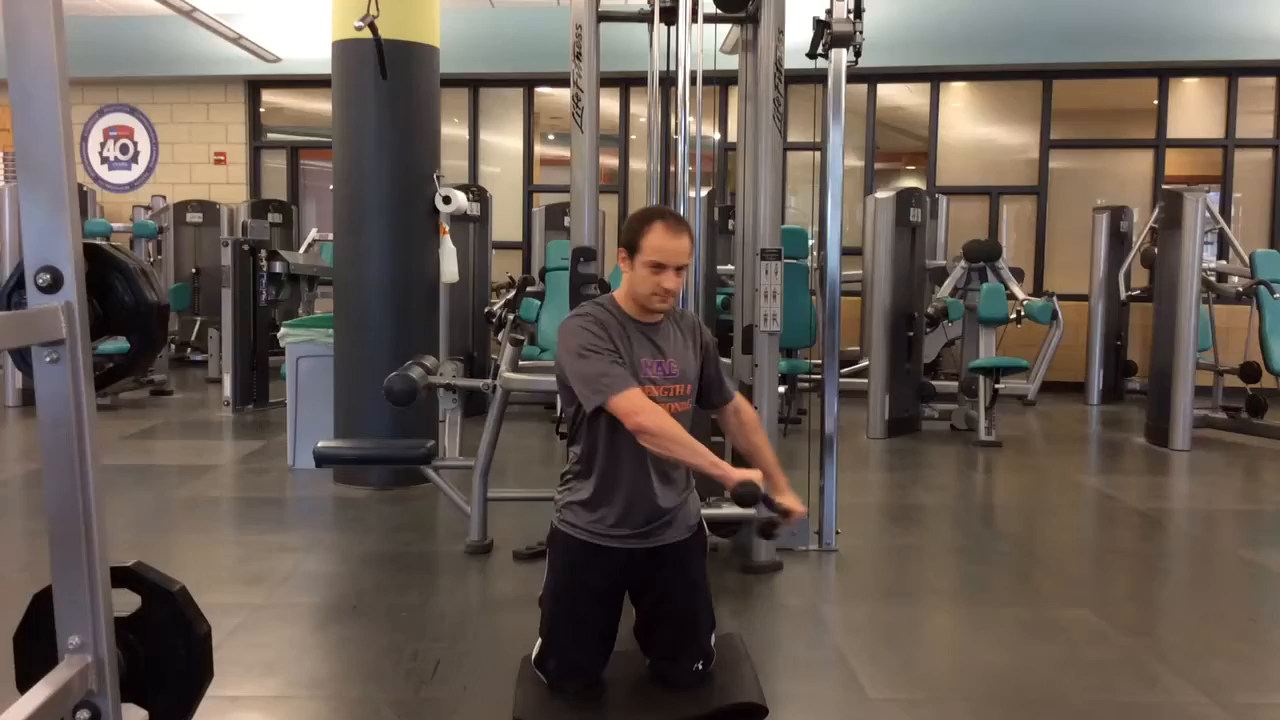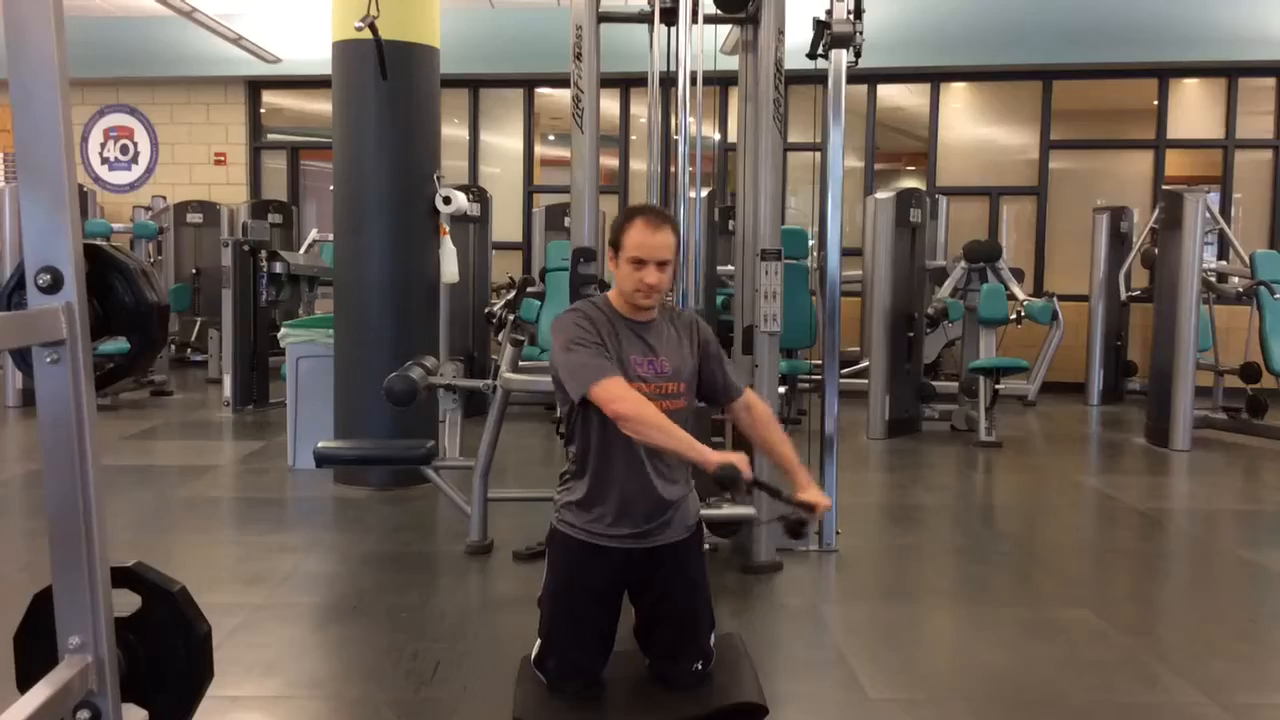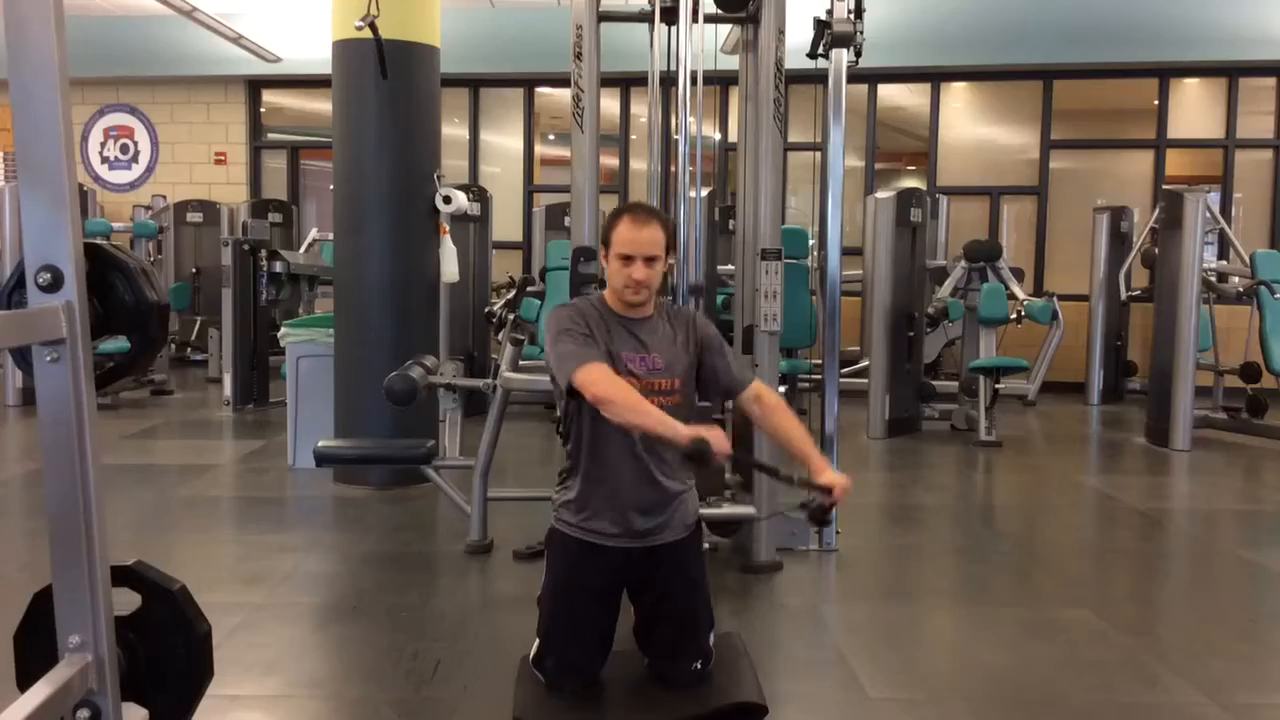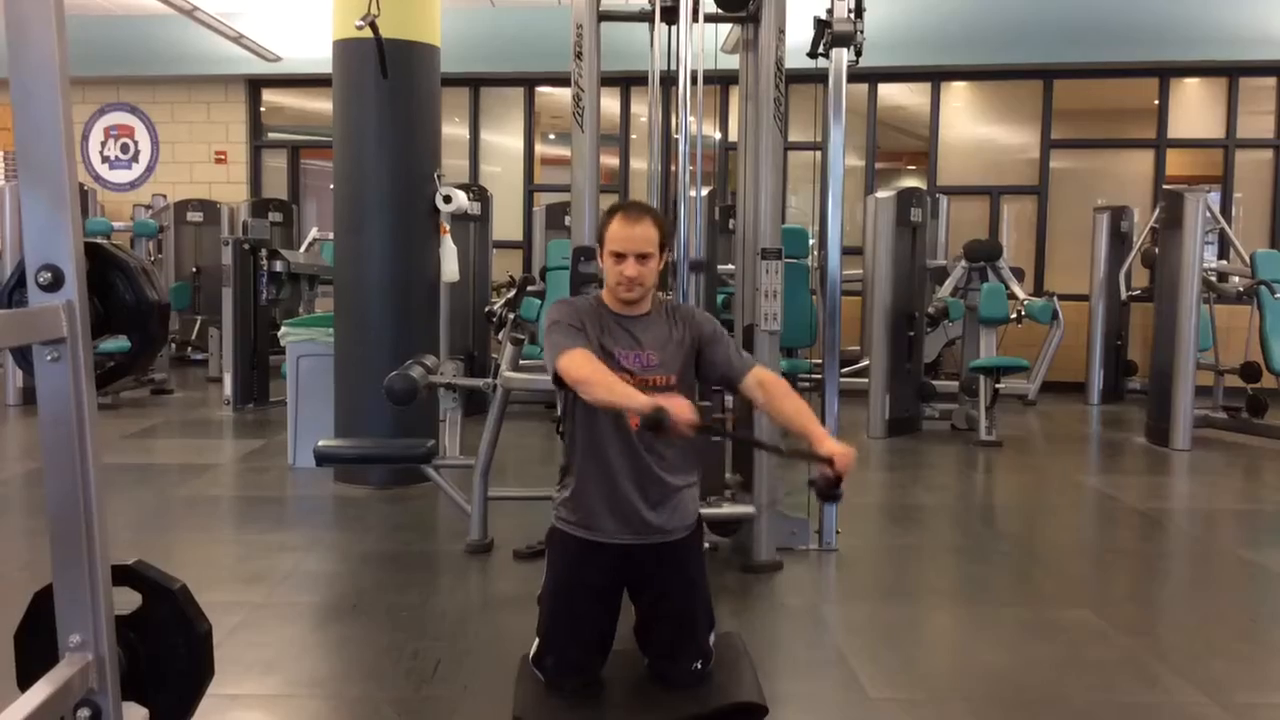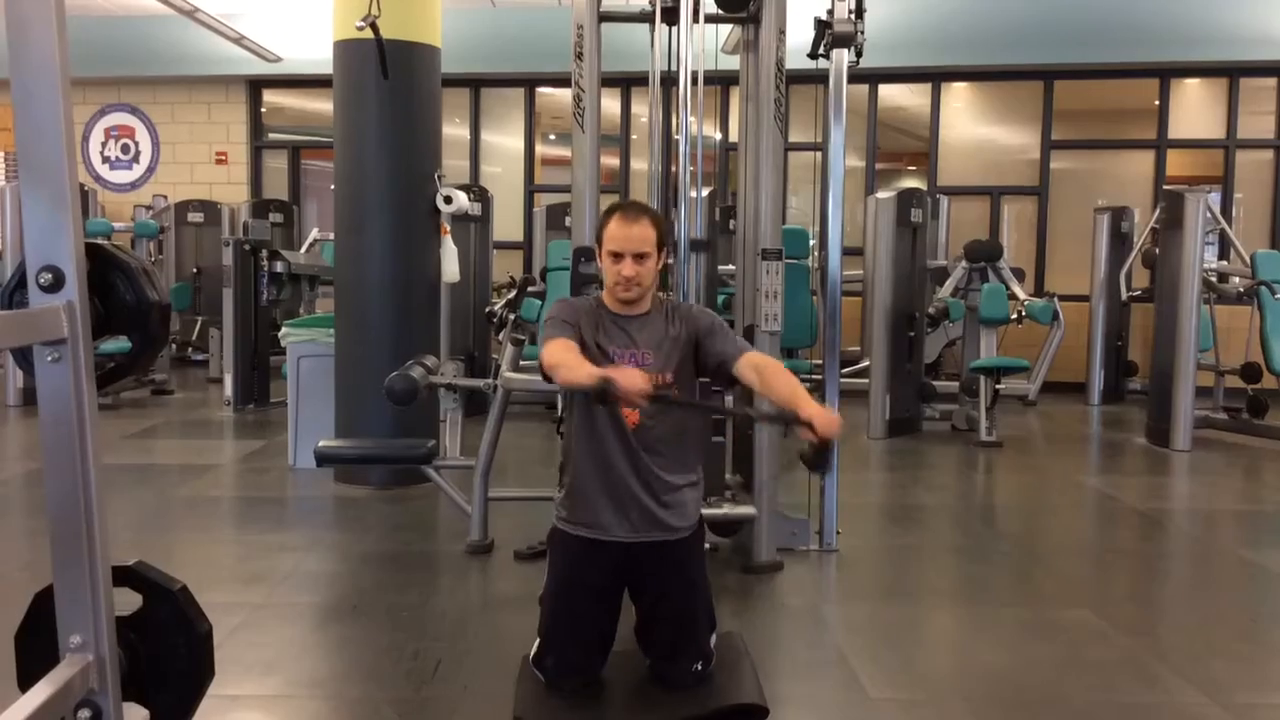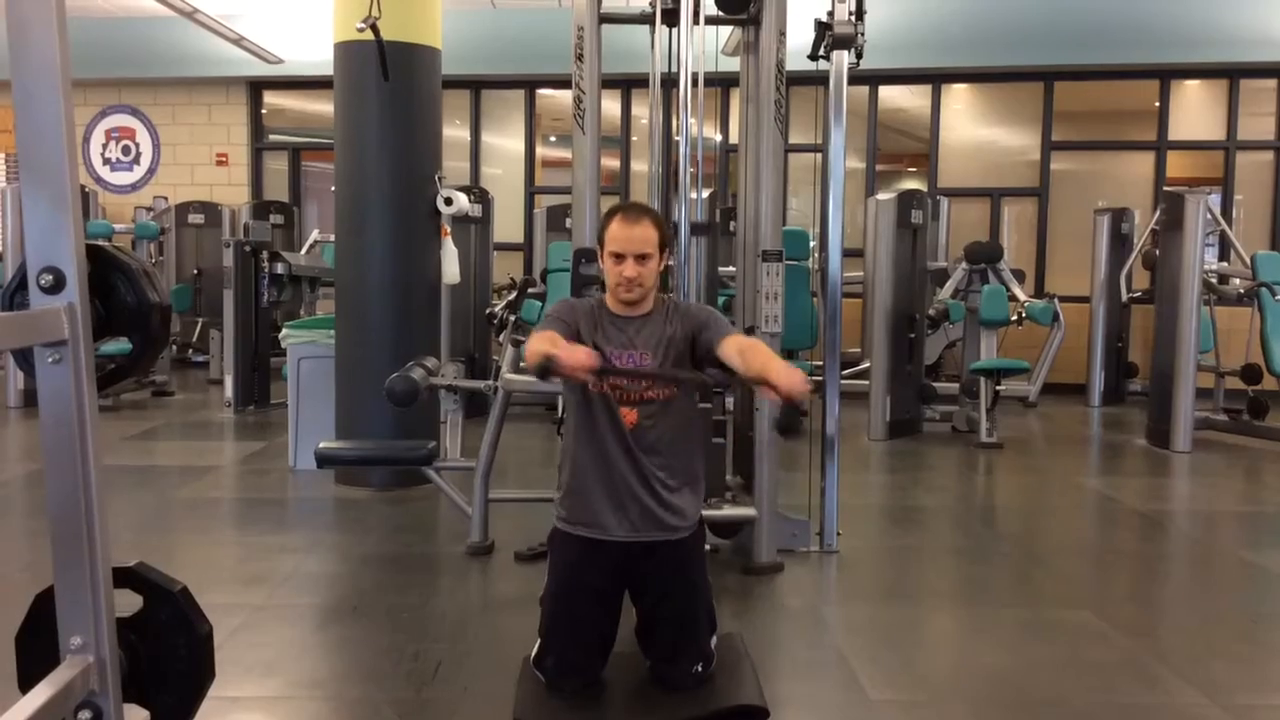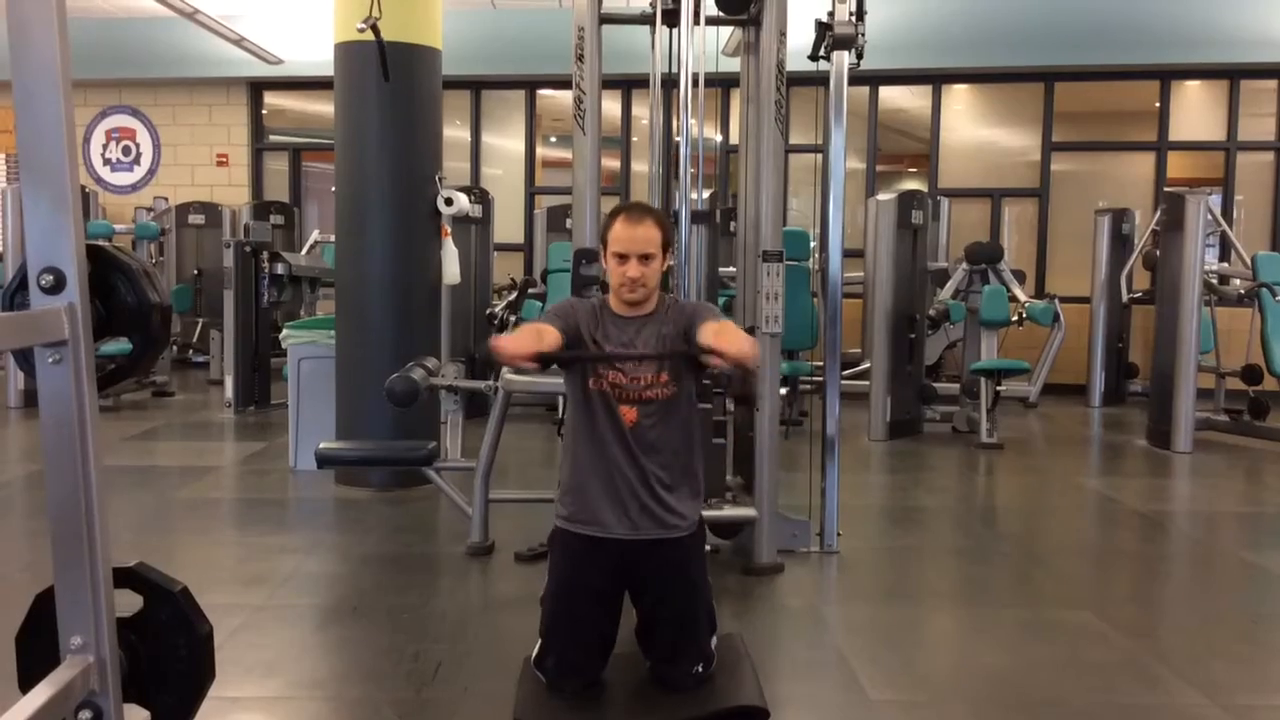
dt=0.1s
person 1, frame 1
left shoulder: (693, 332)
right shoulder: (585, 330)
left elbow: (733, 409)
right elbow: (639, 419)
left wrist: (779, 485)
right wrist: (723, 470)
left hip: (673, 531)
right hip: (589, 532)
left knee: (685, 673)
right knee: (567, 677)
left ankle: (649, 628)
right ankle: (612, 626)
person 1, frame 2
left shoulder: (692, 331)
right shoulder: (577, 327)
left elbow: (746, 406)
right elbow: (623, 407)
left wrist: (802, 481)
right wrist: (707, 455)
left hip: (672, 531)
right hip: (588, 533)
left knee: (686, 673)
right knee: (567, 676)
left ankle: (646, 629)
person 1, frame 3
left shoulder: (690, 329)
right shoulder: (572, 322)
left elbow: (757, 396)
right elbow: (602, 393)
left wrist: (817, 463)
right wrist: (681, 430)
left hip: (671, 530)
right hip: (587, 531)
left knee: (684, 672)
right knee: (566, 676)
left ankle: (649, 627)
person 1, frame 4
left shoulder: (691, 325)
right shoulder: (570, 318)
left elbow: (760, 383)
right elbow: (583, 375)
left wrist: (820, 438)
right wrist: (650, 401)
left hip: (672, 529)
right hip: (587, 530)
left knee: (684, 671)
right knee: (566, 675)
left ankle: (650, 627)
person 1, frame 5
left shoulder: (692, 323)
right shoulder: (570, 317)
left elbow: (755, 366)
right elbow: (559, 361)
left wrist: (809, 407)
right wrist: (608, 374)
left hip: (670, 528)
right hip: (586, 526)
left knee: (686, 671)
right knee: (565, 674)
left ankle: (648, 626)
person 1, frame 6
left shoulder: (690, 321)
right shoulder: (572, 317)
left elbow: (741, 349)
right elbow: (541, 345)
left wrist: (776, 370)
right wrist: (560, 353)
left hip: (671, 529)
right hip: (586, 528)
left knee: (685, 674)
right knee: (565, 676)
left ankle: (654, 630)
right ankle: (601, 628)
person 1, frame 7
left shoulder: (688, 318)
right shoulder: (574, 317)
left elbow: (723, 334)
right elbow: (540, 336)
left wrist: (735, 344)
right wrist: (519, 343)
left hip: (670, 526)
right hip: (584, 526)
left knee: (686, 673)
right knee: (564, 676)
left ankle: (656, 625)
